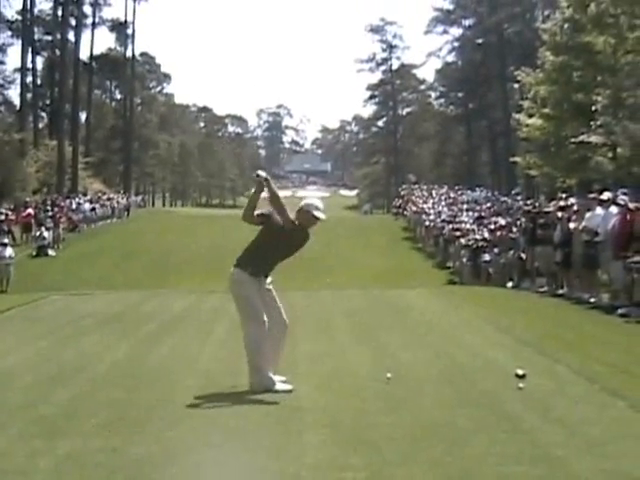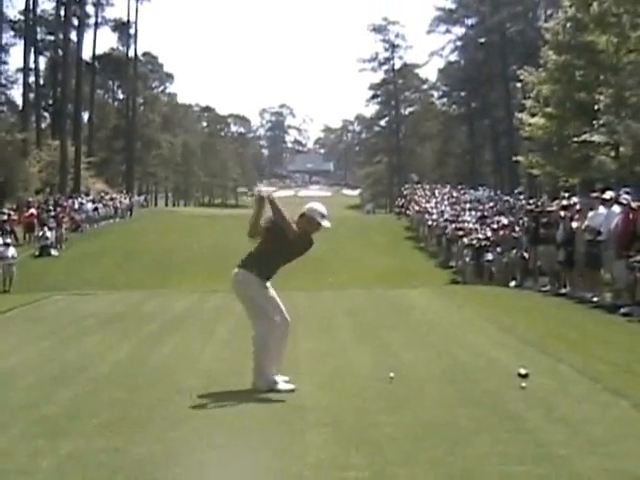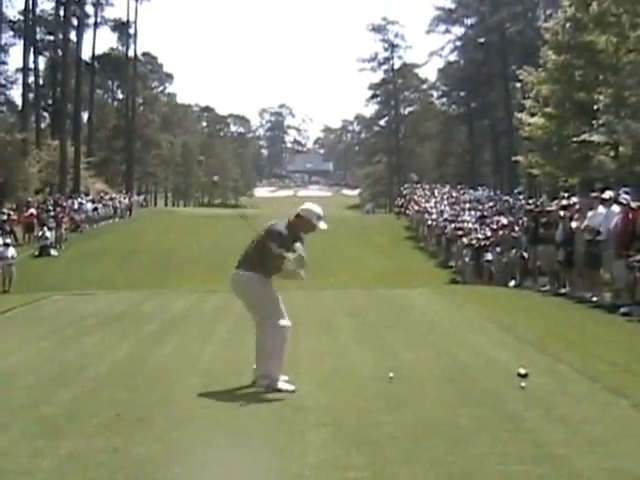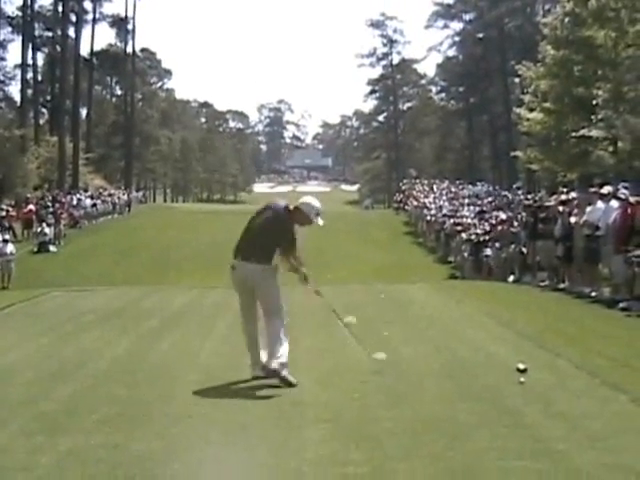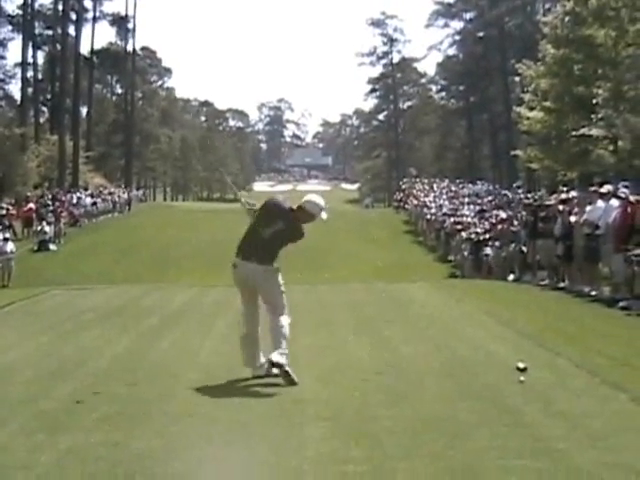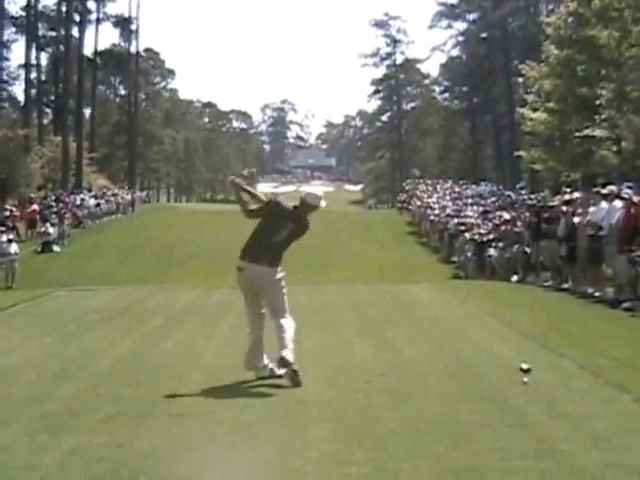
dt=0.1s
person 1, frame 1
left shoulder: (302, 236)
right shoulder: (273, 217)
left elbow: (286, 220)
right elbow: (247, 217)
left wrist: (269, 185)
right wrist: (258, 190)
left hip: (261, 280)
right hip: (243, 276)
left knee: (279, 325)
right knee: (257, 325)
left ankle: (265, 372)
right ankle: (261, 380)
person 1, frame 2
left shoulder: (306, 241)
right shoulder: (278, 224)
left elbow: (292, 233)
right elbow: (253, 233)
left wrist: (272, 202)
right wrist: (259, 206)
left hip: (260, 281)
right hip: (246, 277)
left knee: (280, 324)
right knee: (268, 323)
left ankle: (265, 373)
right ankle: (264, 380)
person 1, frame 3
left shoulder: (296, 237)
right shoulder: (278, 232)
left elbow: (297, 251)
right elbow: (275, 266)
left hip: (257, 280)
right hip: (250, 278)
left knee: (268, 324)
right knee: (279, 325)
left ankle: (264, 372)
right ankle: (268, 378)
person 1, frame 4
left shoulder: (276, 207)
right shoulder: (286, 229)
right elbow: (289, 261)
left wrist: (300, 268)
right wrist: (301, 272)
left hip: (238, 267)
right hip: (261, 270)
left knee: (249, 318)
right knee: (275, 317)
left ankle: (259, 365)
right ankle: (277, 365)
person 1, frame 5
left shoulder: (275, 204)
right shoulder: (296, 231)
left elbow: (257, 215)
left hip: (240, 266)
right hip: (263, 270)
left knee: (250, 317)
right knee: (279, 315)
left ankle: (257, 364)
right ankle: (279, 359)
person 1, frame 6
left shoulder: (278, 207)
right shoulder: (303, 226)
left elbow: (249, 211)
left wrist: (240, 188)
right wrist: (246, 189)
left hip: (245, 267)
right hip: (268, 272)
left knee: (256, 318)
right knee: (282, 318)
left ankle: (260, 365)
right ankle: (286, 357)
